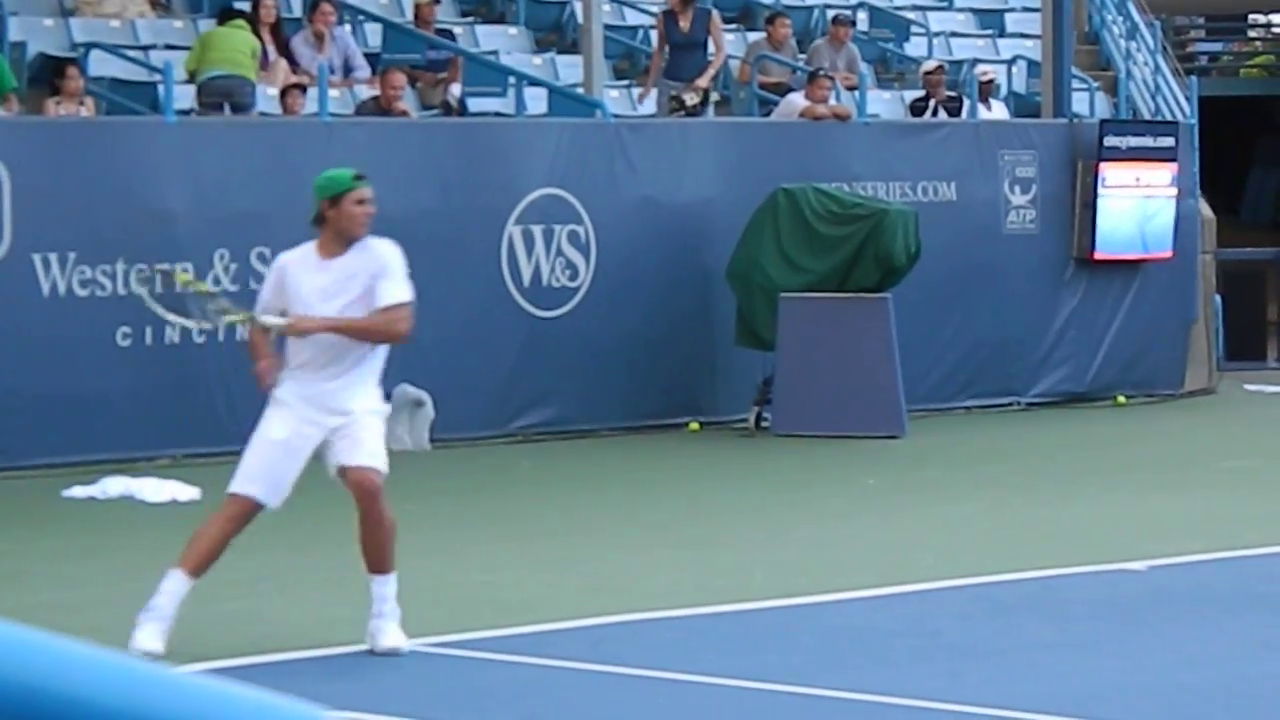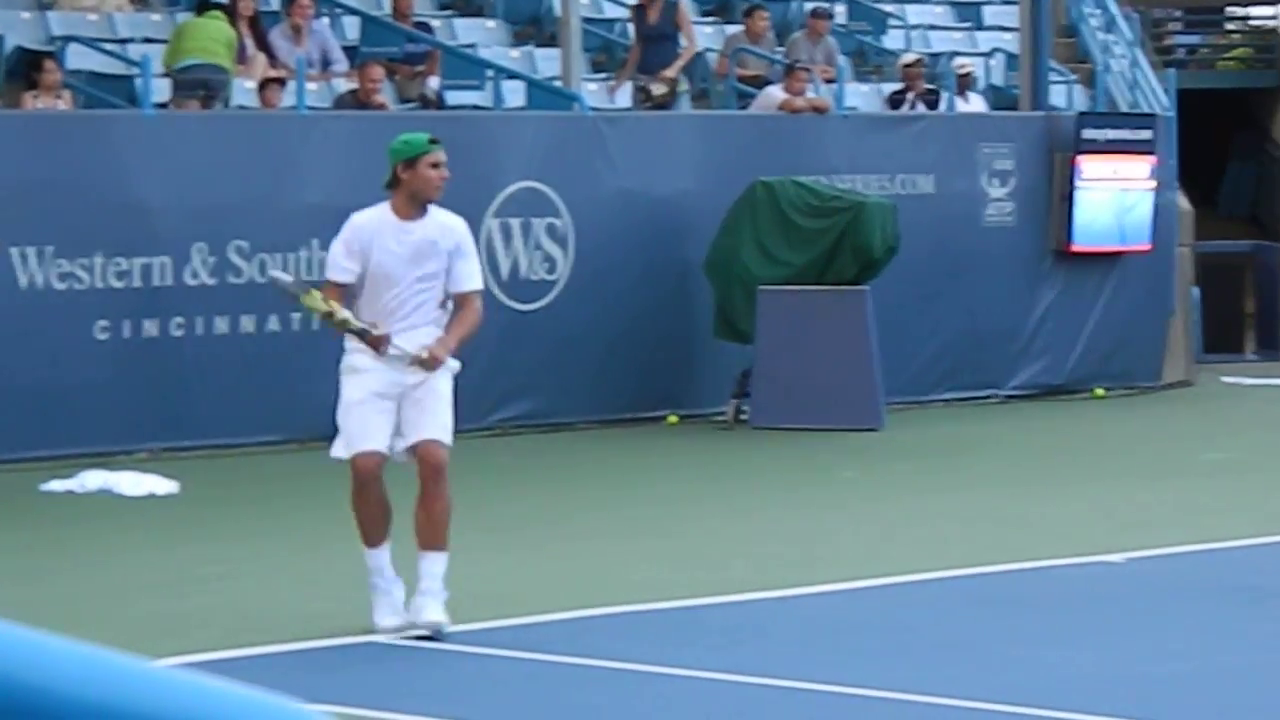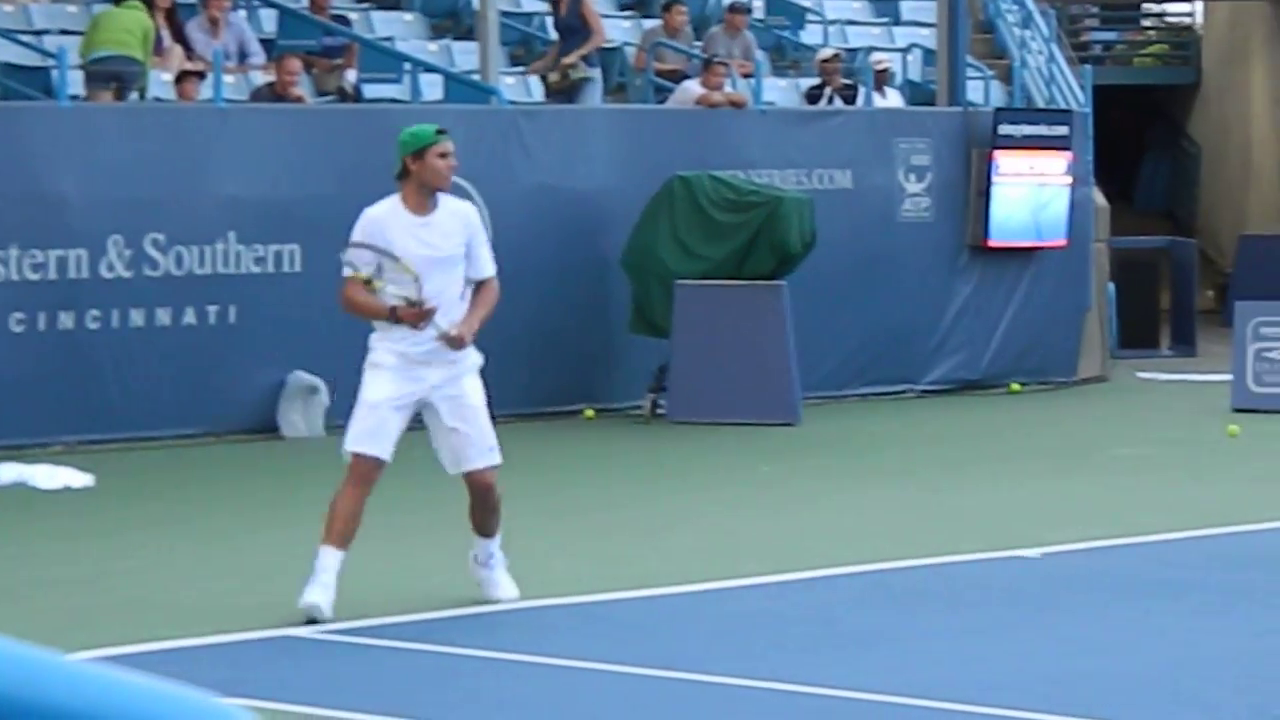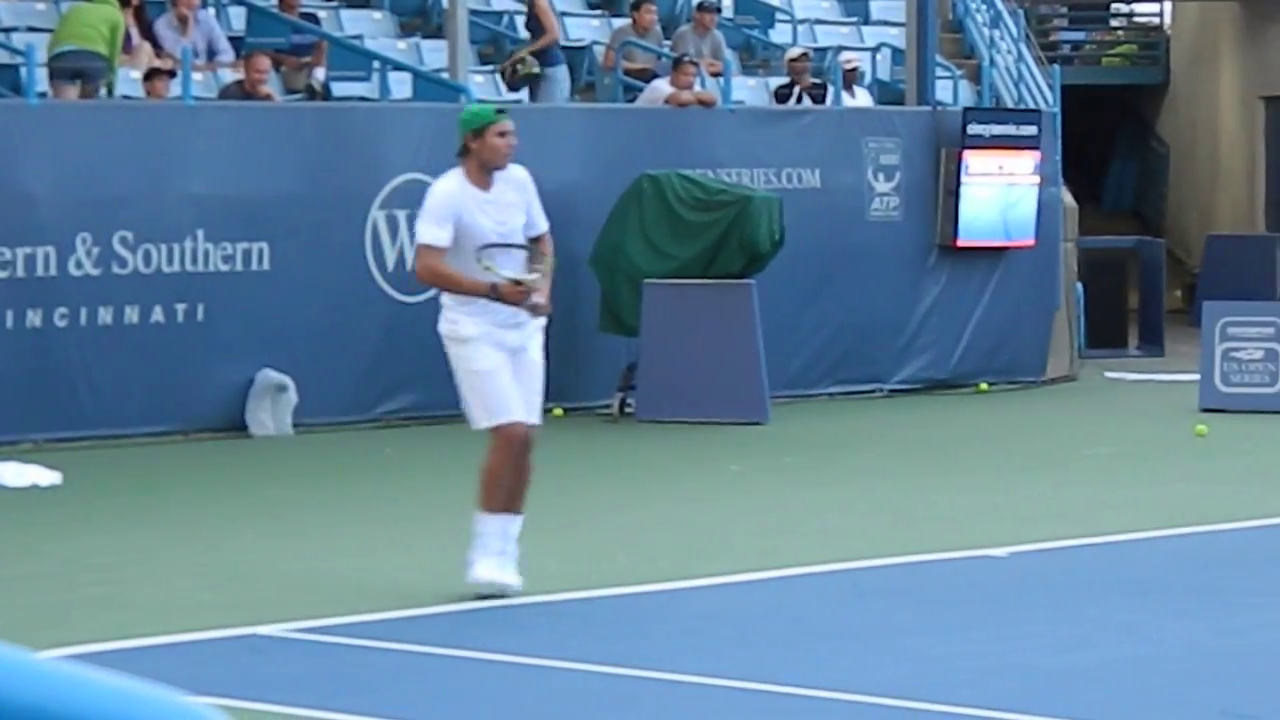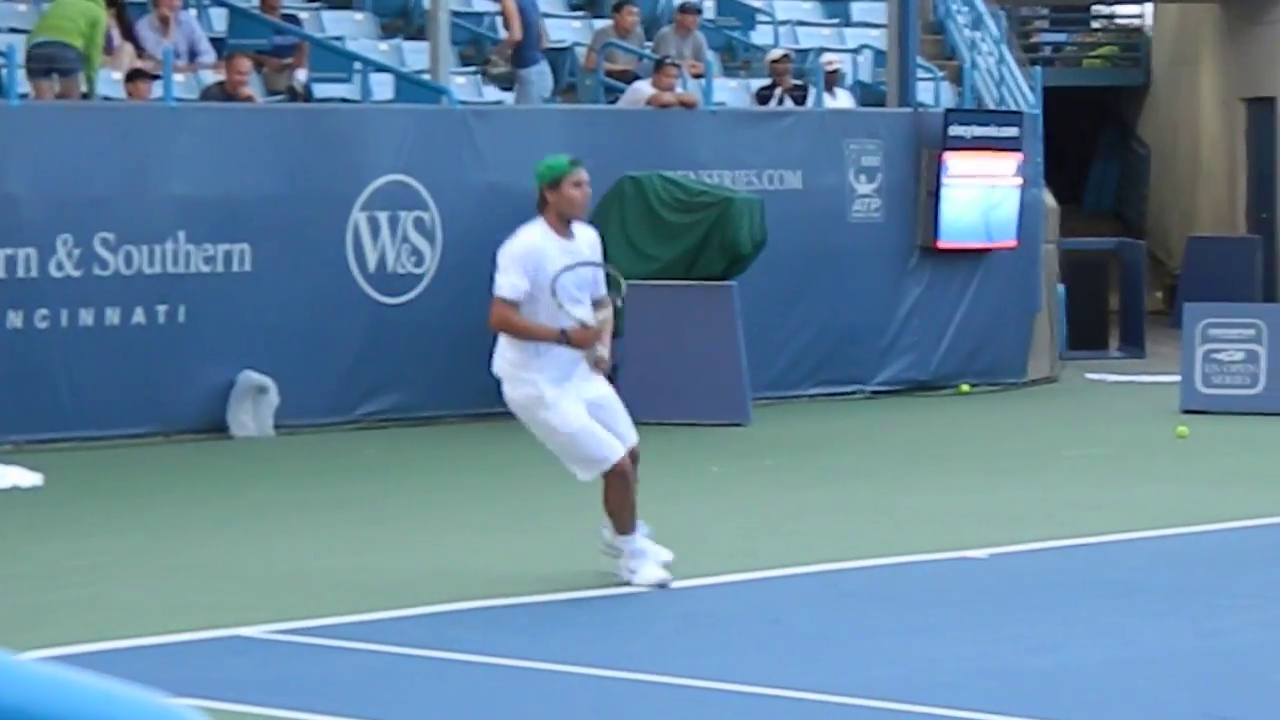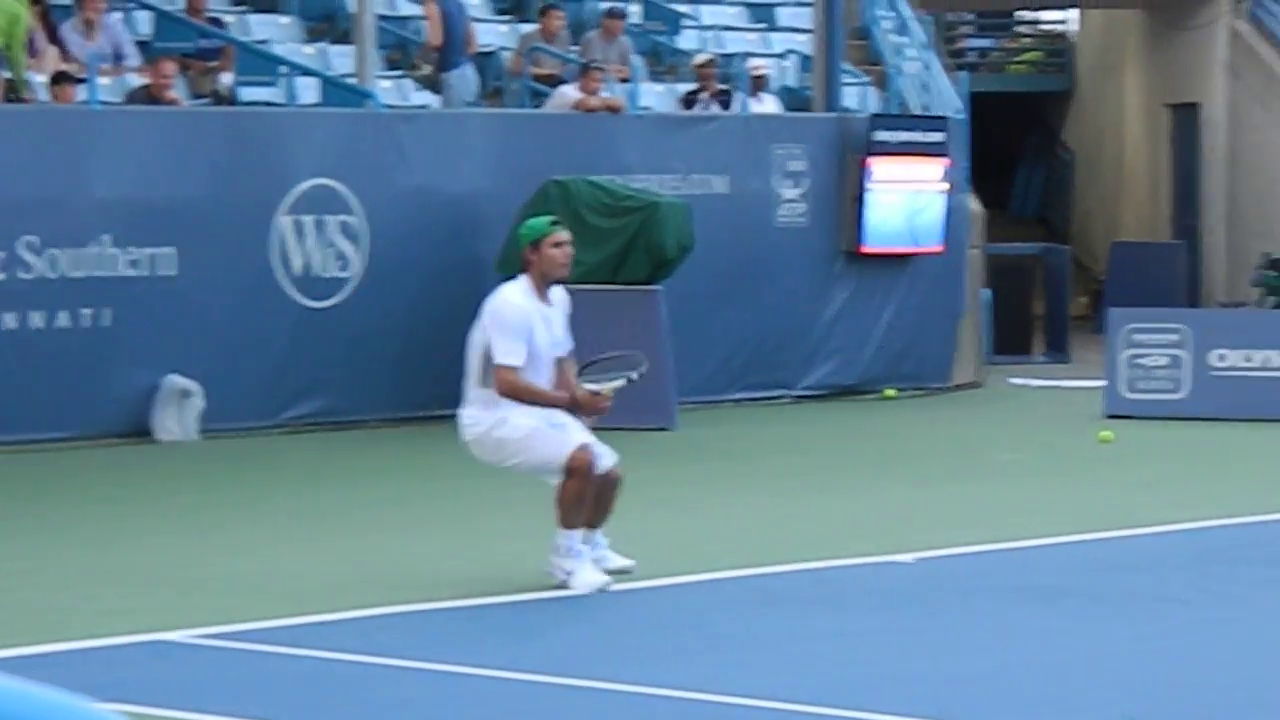
dt=0.2s
person 1, frame 1
left shoulder: (383, 255)
right shoulder: (287, 266)
left elbow: (398, 326)
right elbow: (258, 328)
left wrist: (330, 323)
right wrist: (265, 363)
left hip: (354, 402)
right hip: (293, 402)
left knee: (369, 487)
right knee: (239, 506)
left ankle: (384, 614)
right ankle: (160, 610)
person 1, frame 2
left shoulder: (453, 229)
right shoulder: (361, 226)
left elbow: (470, 304)
right elbow: (331, 298)
left wrist: (444, 346)
right wrist: (362, 332)
left hip: (425, 368)
right hip: (367, 365)
left knee: (432, 462)
right knee: (365, 466)
left ankle: (429, 591)
right ankle: (382, 583)
person 1, frame 3
left shoulder: (465, 214)
right shoulder: (376, 220)
left elbow: (487, 286)
right elbow: (350, 295)
left wrist: (469, 325)
right wrist: (395, 314)
left hip: (455, 366)
right hip: (392, 364)
left knee: (483, 480)
right knee: (364, 466)
left ankle: (488, 560)
right ankle: (324, 579)
person 1, frame 4
left shoulder: (520, 181)
right shoulder: (445, 195)
left elbow: (541, 243)
right elbow: (425, 268)
left wrist: (541, 288)
right wrist: (493, 292)
left hip: (521, 326)
right hip: (469, 331)
left knee: (526, 436)
right knee: (510, 433)
left ankle: (501, 544)
right ankle: (485, 548)
person 1, frame 5
left shoulder: (588, 237)
right shoulder: (524, 247)
right elbow: (500, 318)
left wrist: (600, 343)
right wrist: (566, 336)
left hip: (575, 376)
right hip: (535, 384)
left knee: (629, 456)
right knee: (618, 466)
left ankle: (632, 538)
right ankle: (631, 552)
person 1, frame 6
left shoulder: (558, 298)
right shoulder: (511, 305)
left elbow: (561, 360)
right elbow: (508, 384)
left wrist: (577, 400)
right wrist: (572, 404)
left hip: (531, 414)
right hip: (492, 422)
left knee: (609, 473)
right knee: (579, 460)
left ankle: (592, 545)
right ankle: (568, 557)
